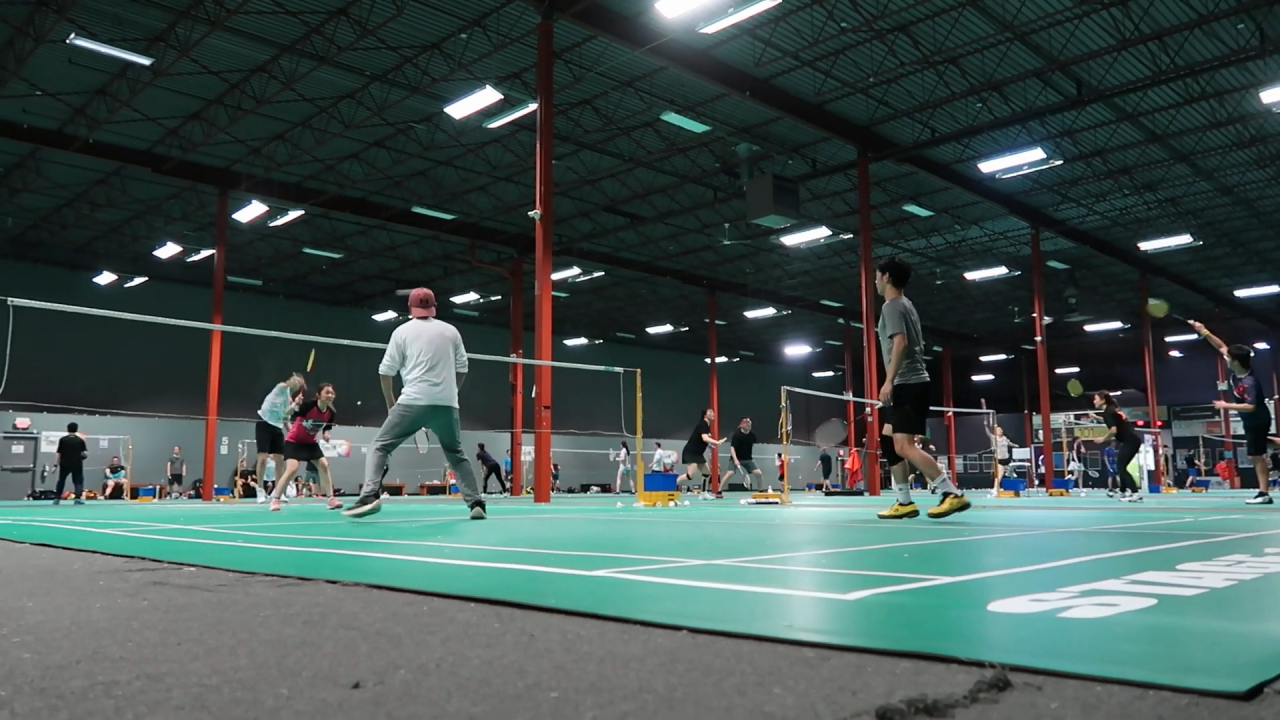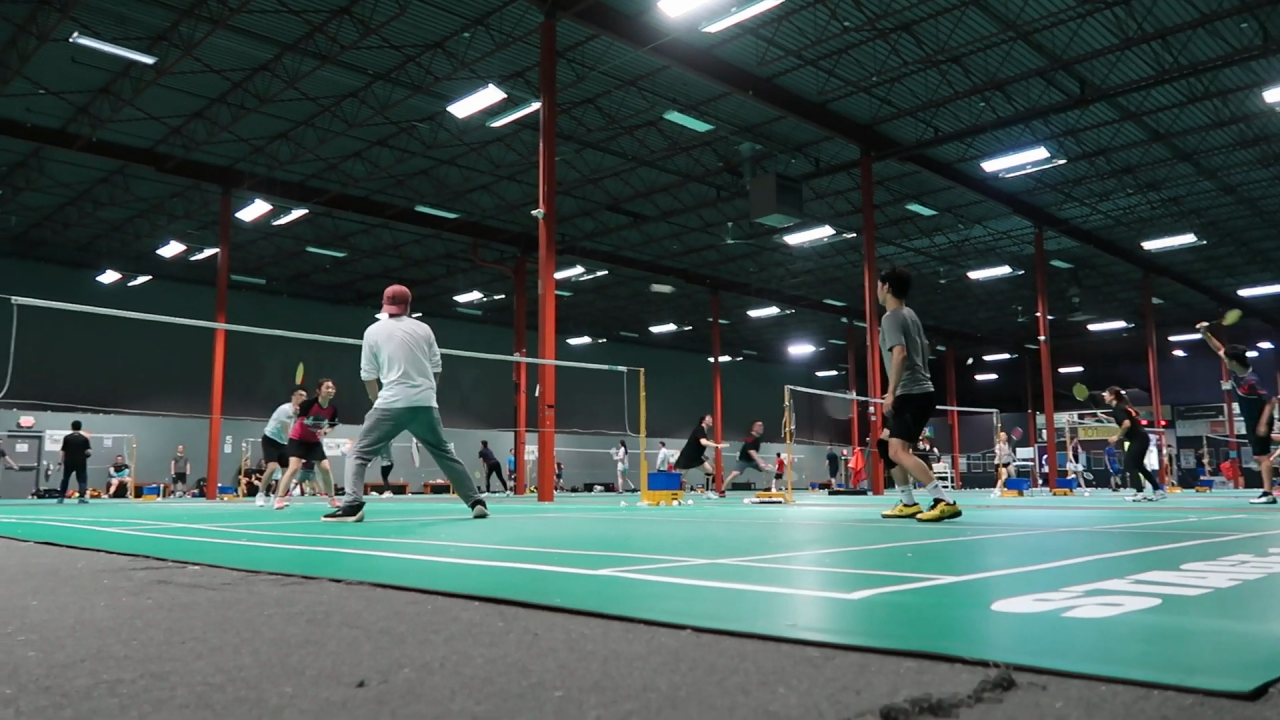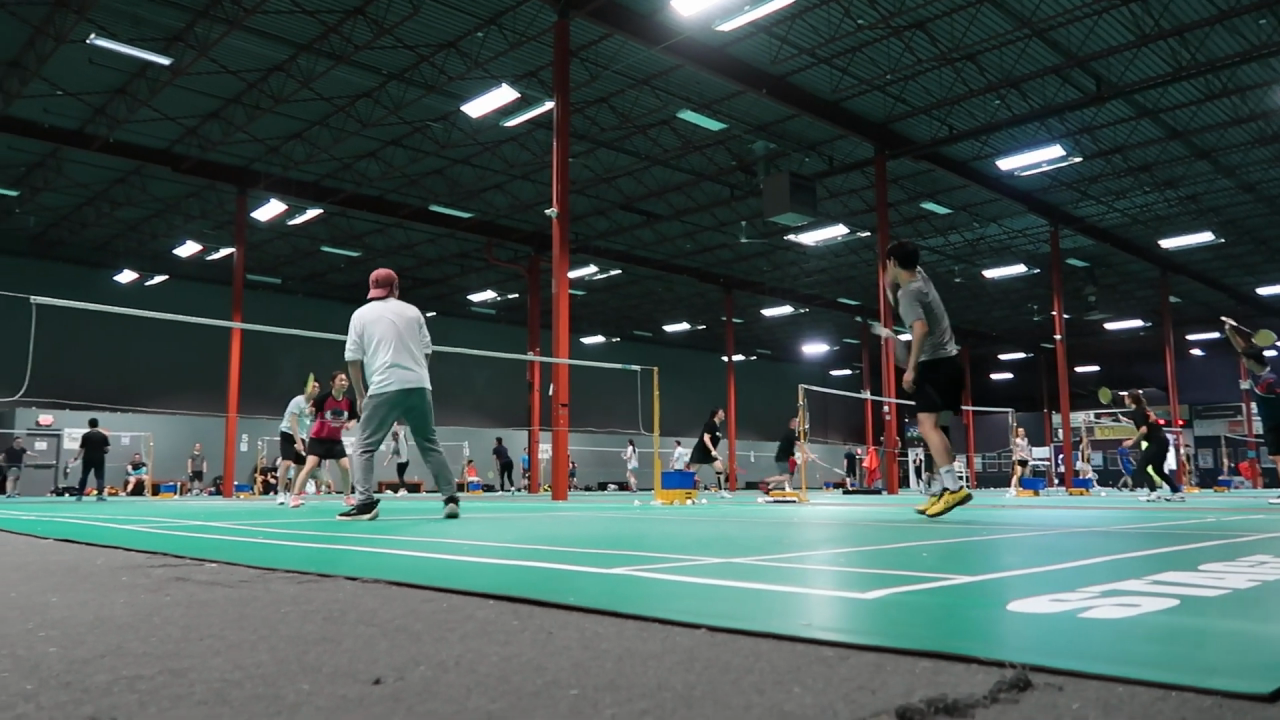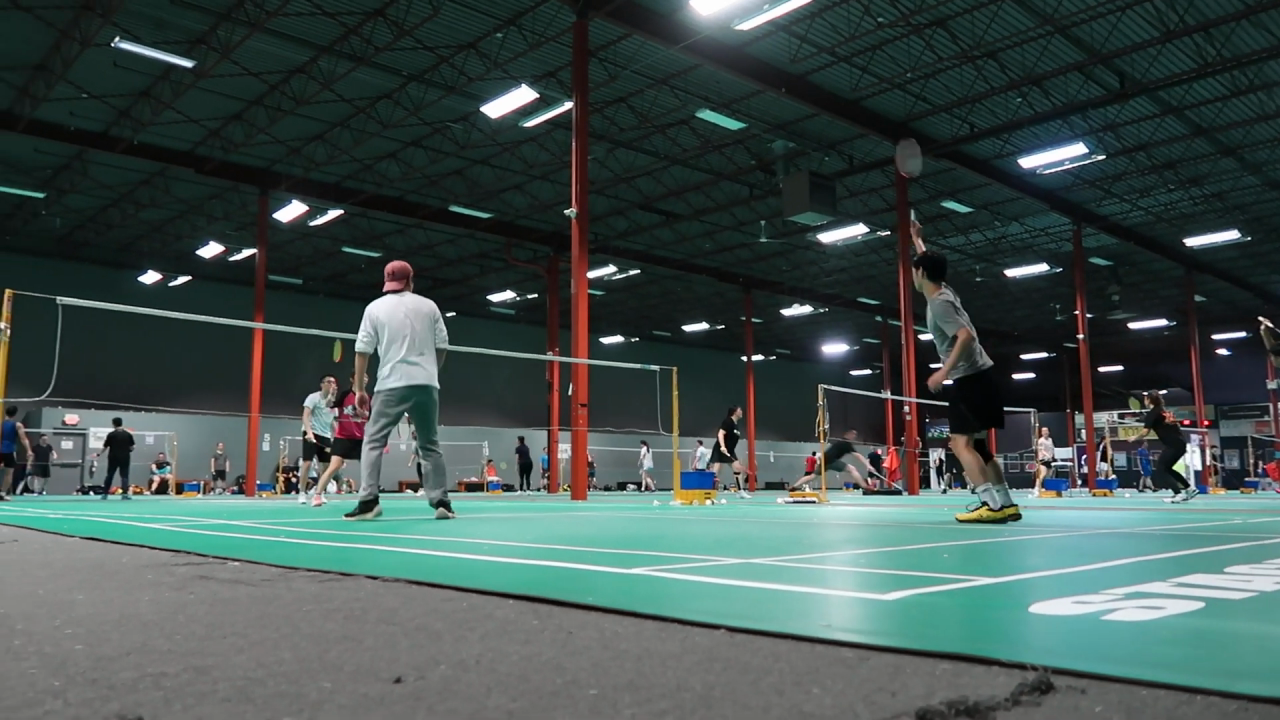
dt=0.2s
person 1, frame 1
left shoulder: (892, 306)
right shoulder: (906, 305)
left elbow: (900, 343)
left wrist: (888, 381)
left hip: (909, 384)
right hip: (909, 385)
left knee: (904, 445)
right knee: (889, 441)
left ankle: (953, 494)
right ankle: (905, 502)
person 1, frame 2
left shoulder: (891, 318)
right shoulder: (910, 315)
left elbow: (900, 355)
left wrist: (890, 393)
left hip: (911, 394)
right hip: (920, 393)
left knee: (898, 451)
right knee: (885, 444)
left ankle: (945, 501)
right ankle: (908, 503)
person 1, frame 3
left shoulder: (908, 291)
right shoulder: (920, 277)
left elbow: (920, 329)
left wrist: (911, 368)
right wrist: (892, 288)
left hip: (936, 364)
right hip: (948, 362)
left knee: (928, 426)
right knee: (937, 427)
left ankle: (953, 489)
right ankle: (942, 491)
person 1, frame 4
left shoulder: (940, 304)
right shoulder: (943, 293)
left elbow: (966, 336)
right elbow: (930, 266)
left wrist: (943, 372)
right wrist: (918, 241)
left hip: (970, 380)
right hip: (982, 378)
left knee: (961, 444)
right knee: (977, 445)
left ankle: (992, 505)
right ankle: (1006, 504)
person 2, frame 1
left shoulder: (402, 331)
right shoulder: (451, 331)
left elbow: (386, 372)
right elbow: (462, 369)
left wrist: (392, 404)
left hip: (414, 401)
right hip: (446, 404)
left knee: (380, 446)
right knee: (457, 456)
left ankle: (370, 496)
right ankle: (476, 503)
person 2, frame 2
left shoulder: (373, 332)
right shoulder: (423, 329)
left elbow: (369, 377)
right elbow: (436, 369)
left wrist: (379, 403)
left hip: (392, 404)
right hip: (425, 404)
left knee: (360, 452)
right knee: (445, 455)
left ankle: (352, 505)
right ankle: (475, 502)
person 2, frame 3
left shoulder: (361, 315)
right shoulder: (412, 312)
left elbow: (353, 358)
right elbow: (426, 352)
left wrist: (360, 395)
left hip: (383, 389)
right hip: (418, 386)
left knee: (365, 446)
right knee: (430, 445)
left ankle: (365, 503)
right ankle: (450, 498)
person 2, frame 4
left shoulder: (375, 308)
right shoulder: (428, 306)
left elbow: (363, 350)
right elbow: (442, 346)
left wrist: (360, 388)
left hip: (393, 385)
right hip: (426, 384)
left knee: (373, 442)
right knee: (430, 446)
left ankle: (368, 500)
right ankle: (441, 502)
